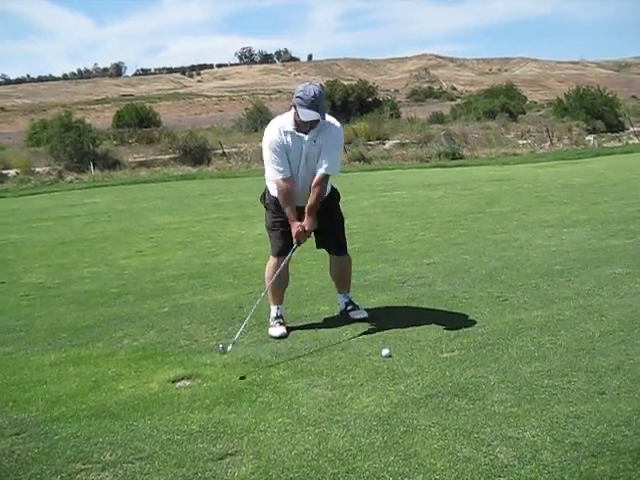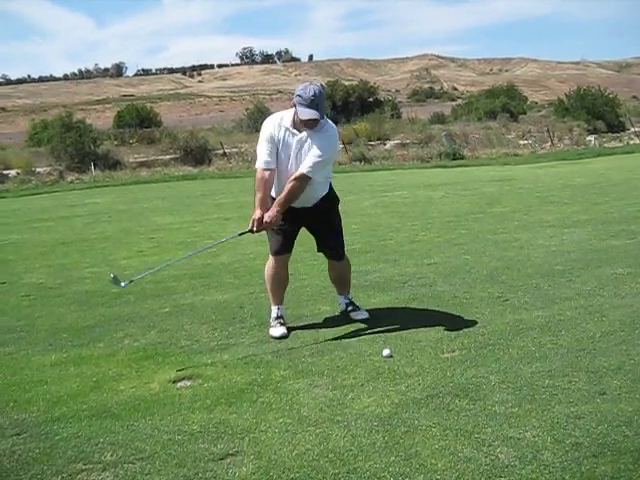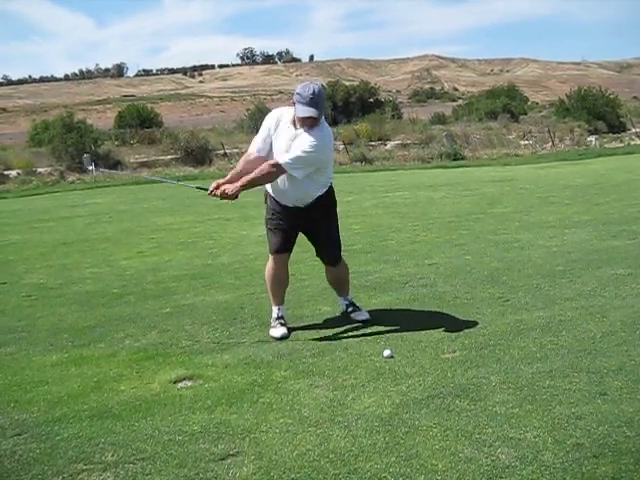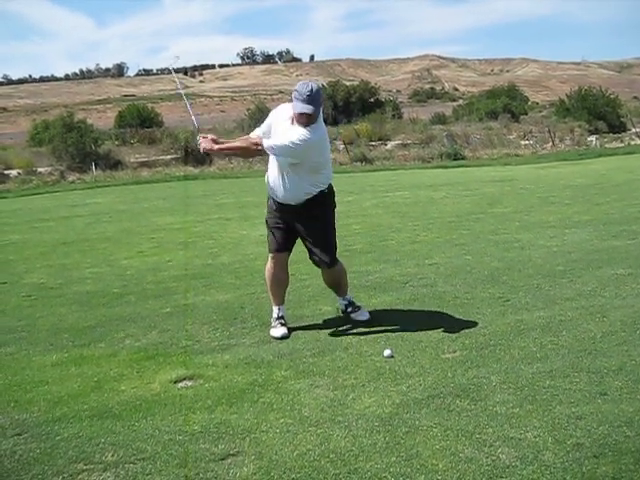
dt=0.1s
person 1, frame 1
left shoulder: (332, 131)
right shoulder: (276, 131)
left elbow: (321, 179)
right elbow: (283, 182)
left wrist: (310, 217)
right wrist: (293, 221)
left hip: (321, 200)
right hip: (283, 201)
left knee: (339, 252)
right knee: (278, 257)
left ankle: (345, 301)
right ankle: (276, 314)
person 1, frame 2
left shoulder: (328, 134)
right shoulder: (273, 125)
left elbow: (301, 179)
right elbow: (265, 171)
left wrist: (276, 212)
right wrist: (260, 208)
left hip: (319, 201)
right hip: (279, 200)
left knee: (337, 256)
right knee: (278, 257)
left ankle: (346, 301)
right ankle: (277, 314)
person 1, frame 3
left shoulder: (319, 140)
right shoulder: (277, 116)
left elbow: (276, 168)
right elbow: (255, 155)
left wrist: (239, 187)
right wrist: (228, 180)
left hip: (316, 205)
right hip: (279, 202)
left knee: (333, 260)
right knee: (277, 258)
left ankle: (347, 302)
right ankle: (278, 315)
person 1, frame 4
left shoulder: (311, 137)
right shoulder: (281, 112)
left elbow: (260, 148)
right elbow: (256, 137)
left wrist: (217, 149)
right wrist: (220, 142)
left hip: (314, 204)
right hip: (280, 201)
left knee: (327, 261)
right knee: (277, 257)
left ankle: (346, 301)
right ankle: (278, 314)
